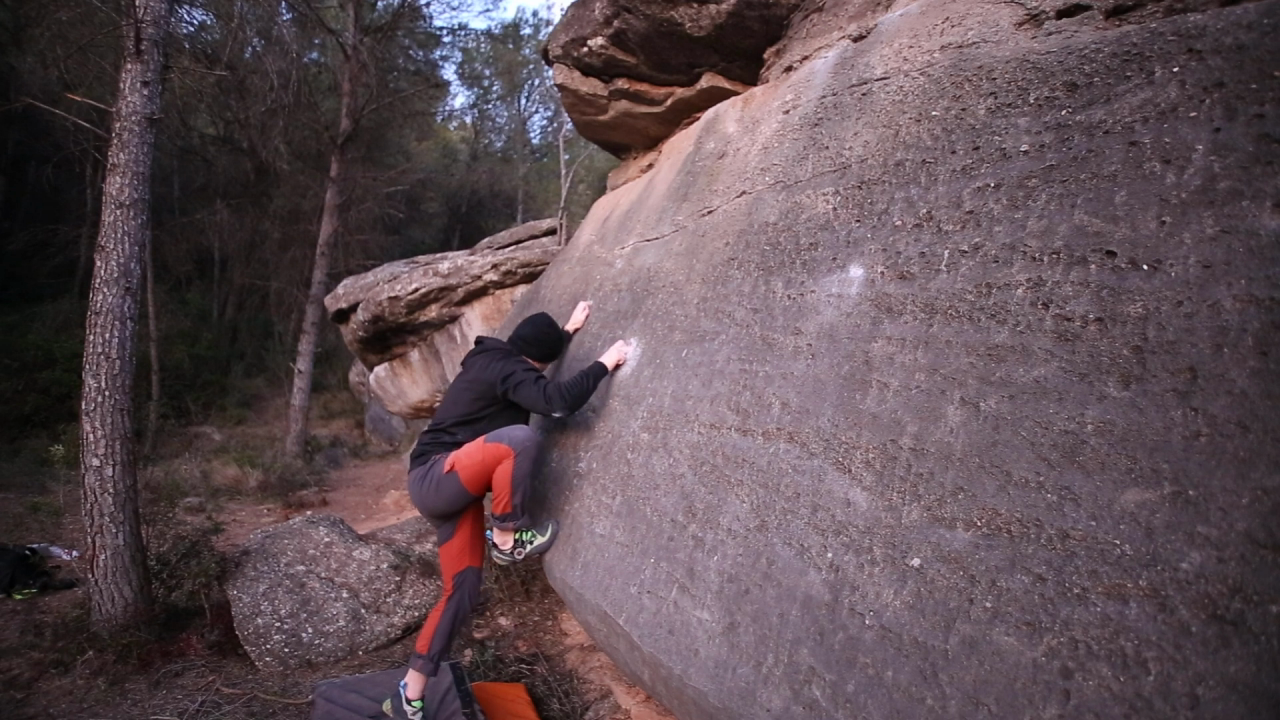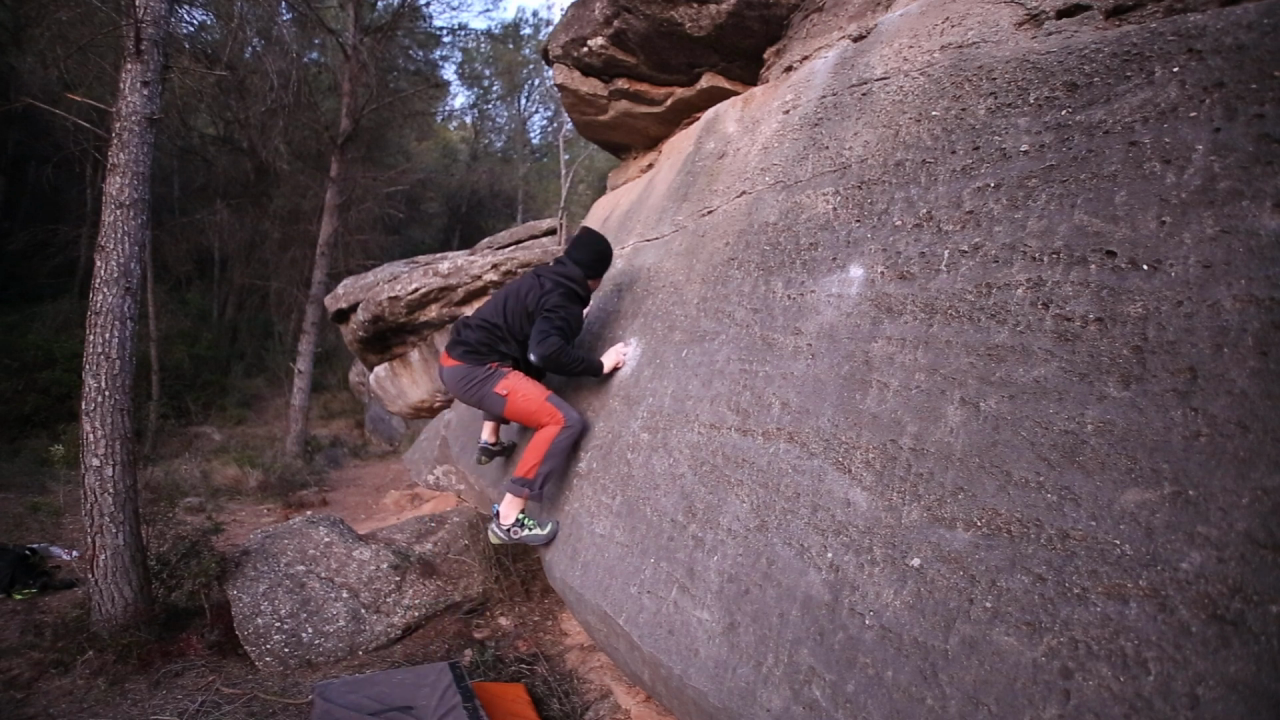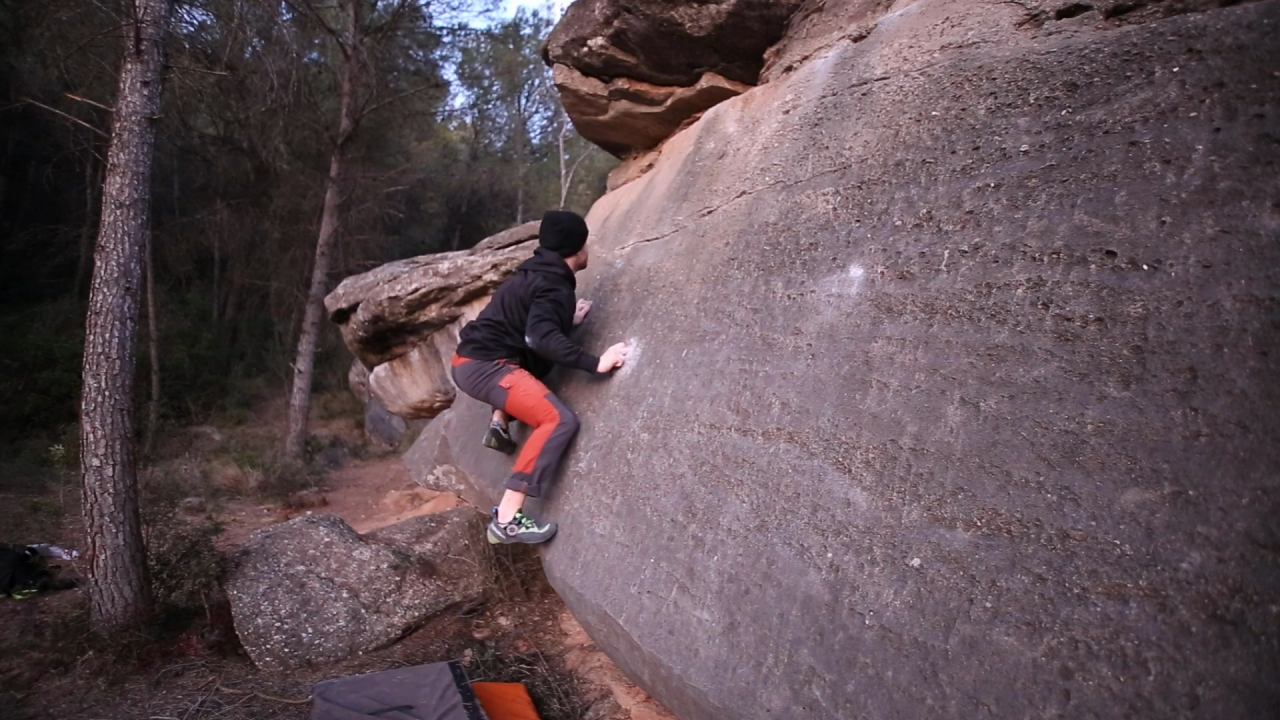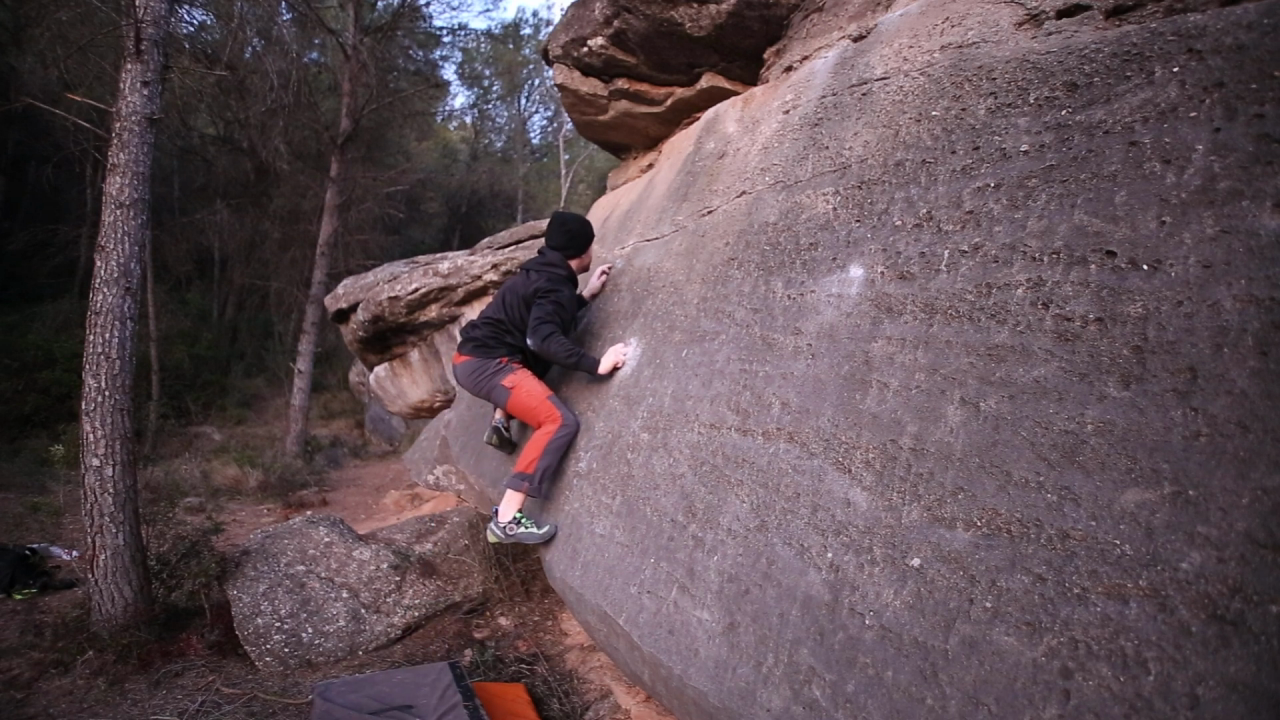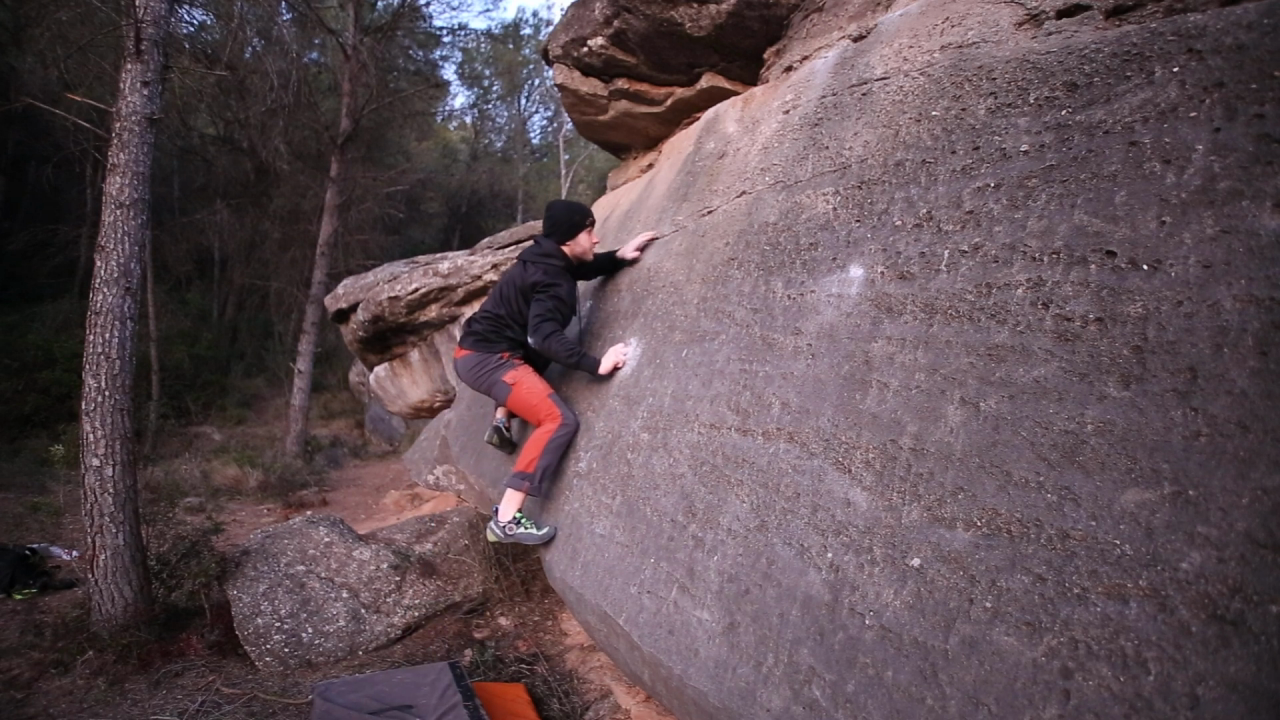
dt=1s
person 1, frame 1
left shoulder: (494, 360)
right shoulder: (507, 370)
left elbow: (535, 350)
right elbow: (558, 399)
left wrist: (569, 329)
right wrist: (604, 364)
left hip: (447, 487)
right hip: (435, 478)
left knee: (461, 592)
right knee: (518, 438)
right ankle: (508, 539)
person 1, frame 2
left shoulder: (543, 280)
right shoulder: (563, 303)
right elbow: (545, 353)
left wrist: (570, 322)
right wrist: (598, 366)
left hip: (456, 362)
right hip: (474, 372)
right knee: (564, 421)
left ankle: (489, 440)
right ankle: (508, 520)
person 1, frame 3
left shoulder: (536, 274)
right shoulder: (554, 287)
right elbow: (540, 338)
left wrist: (568, 320)
right wrist: (595, 363)
left hip: (469, 361)
right hip: (486, 367)
left knee: (528, 363)
right knee: (559, 420)
left ankle: (499, 425)
right ankle: (507, 520)
person 1, frame 4
left shoulder: (541, 273)
right shoulder: (554, 286)
right elbow: (543, 339)
left wrist: (586, 295)
right wrist: (596, 365)
left hip: (472, 358)
right hip: (487, 365)
left knee: (529, 360)
right knee: (559, 422)
left ankle: (500, 424)
right ankle: (507, 519)
person 1, frame 5
left shoulder: (547, 260)
right shoulder: (551, 280)
left elbow: (585, 268)
right elbow: (544, 337)
left wrist: (620, 256)
right wrist: (597, 365)
left hip: (477, 352)
right hip: (488, 360)
left knee: (530, 360)
right knee: (559, 421)
left ankle: (501, 423)
right ankle: (507, 520)
